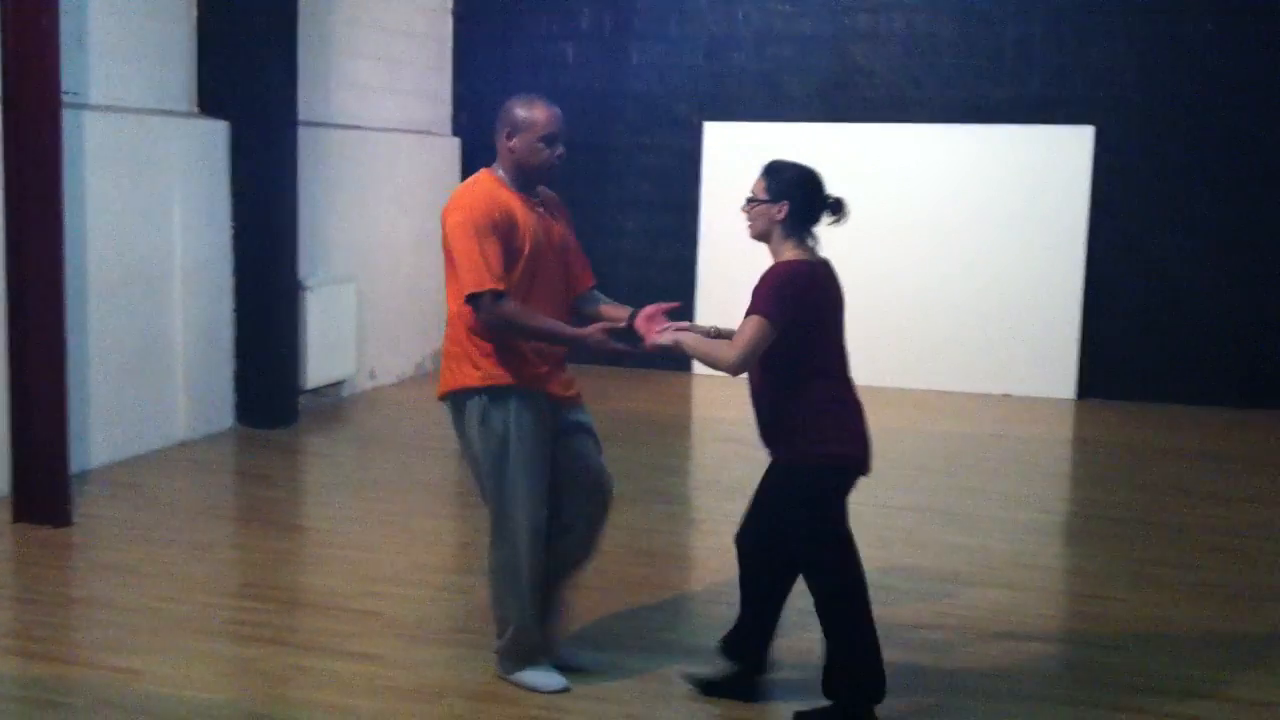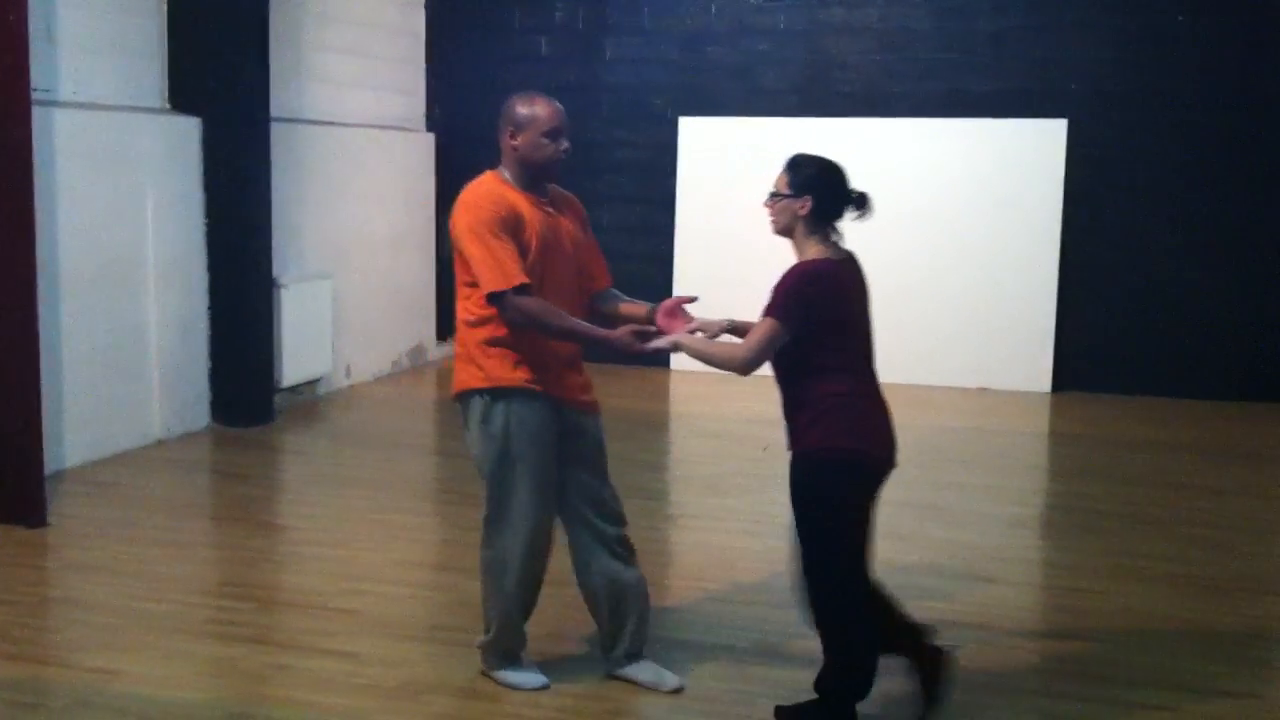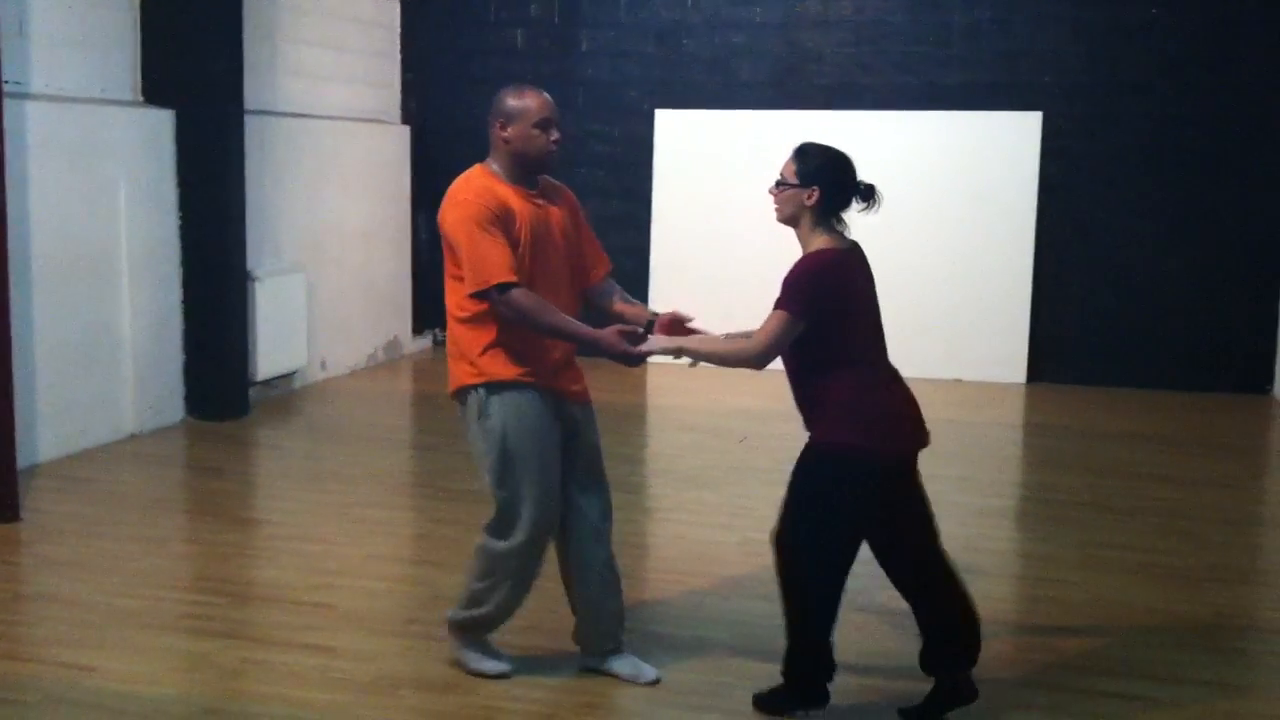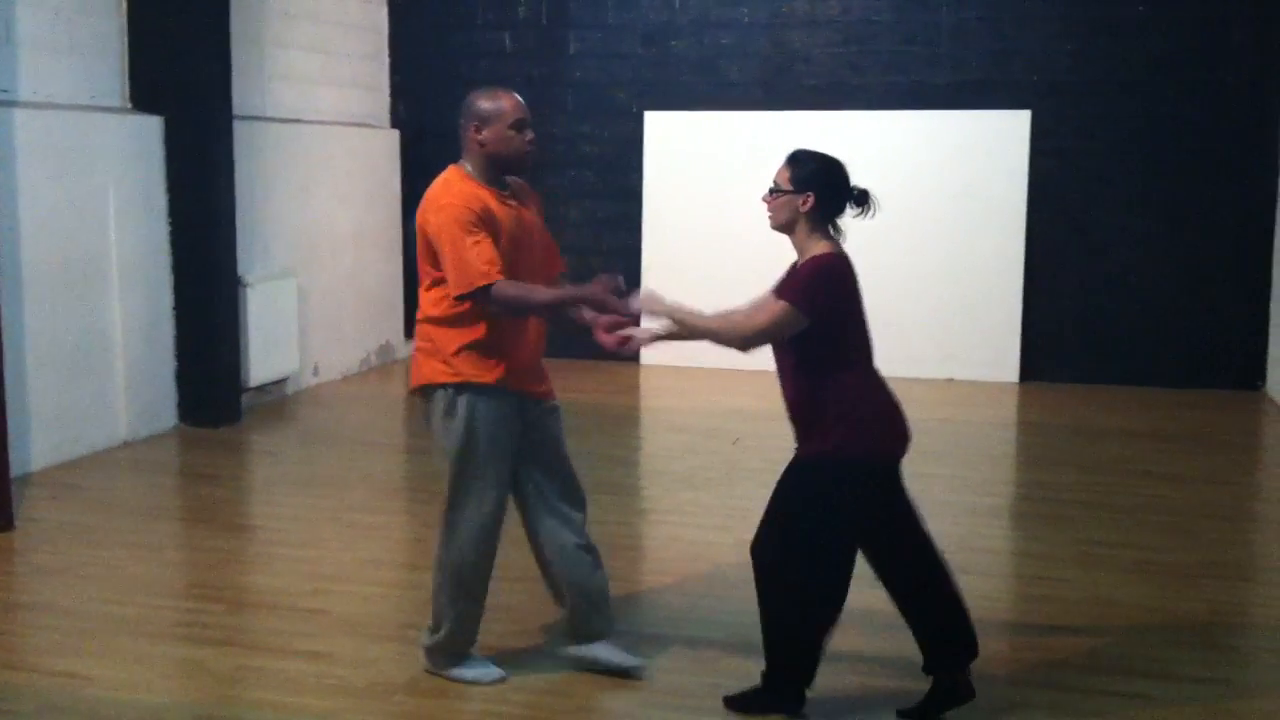
dt=0.2s
person 1, frame 1
left shoulder: (553, 208)
right shoulder: (476, 204)
left elbow: (577, 291)
right elbow: (489, 306)
left wrist: (628, 316)
right wrist: (580, 338)
left hip: (549, 380)
right hip: (493, 386)
left knee: (587, 498)
right knee: (519, 520)
left ankle: (537, 618)
right ankle: (519, 654)
person 1, frame 2
left shoulder: (567, 207)
right shoulder: (484, 204)
left elbow: (596, 290)
right elbow: (514, 303)
left wrist: (648, 313)
right wrist: (605, 337)
left hip: (567, 385)
right hip: (504, 386)
left knee: (599, 518)
right knee: (518, 522)
left ankle: (626, 649)
right ankle: (503, 653)
person 1, frame 3
left shoulder: (560, 198)
right shoulder: (473, 199)
left elbow: (593, 278)
right elbow: (506, 296)
left wrist: (641, 316)
right wrist: (595, 339)
left hip: (559, 378)
right hip: (501, 380)
left knee: (587, 513)
right knee: (526, 514)
left ankle: (603, 645)
right ankle: (469, 629)
person 1, frame 4
left shoulder: (521, 195)
right shoulder: (452, 201)
left elbow: (542, 277)
right elbow: (492, 293)
left wrist: (589, 311)
right wrist: (582, 295)
left hip: (521, 377)
right hip: (467, 379)
left knee: (559, 504)
right knee: (475, 515)
left ankle: (588, 632)
right ankle: (449, 649)
person 2, frame 1
left shoulder: (786, 278)
right shoulder: (813, 272)
left elbow: (735, 359)
left wrist: (680, 339)
right wrist: (711, 331)
left hip: (815, 448)
right hip: (825, 442)
left knee: (828, 570)
right knee: (762, 551)
right ankle: (746, 668)
person 2, frame 2
left shoulder: (806, 278)
right shoulder: (839, 266)
left elbow: (744, 359)
left wrist: (681, 340)
right wrist: (729, 325)
left hip: (831, 443)
right hip: (860, 436)
left knee: (829, 570)
right knee: (836, 565)
right ankle: (914, 648)
person 2, frame 3
left shoulder: (817, 269)
right shoulder: (842, 258)
left elbow: (757, 353)
right elbow: (786, 337)
left wrist: (683, 344)
right wrist: (712, 338)
left hip: (852, 435)
right hip: (883, 427)
left knee: (802, 551)
right knee: (911, 552)
right ankle: (954, 672)
person 2, frame 4
left shoulder: (820, 274)
right shoulder: (816, 270)
left elbow: (744, 332)
right elbow: (754, 321)
left wrist: (663, 312)
right wrist: (661, 332)
left hip: (841, 441)
right hip: (864, 435)
left knee: (780, 553)
right knee: (903, 554)
right ankle: (951, 672)
